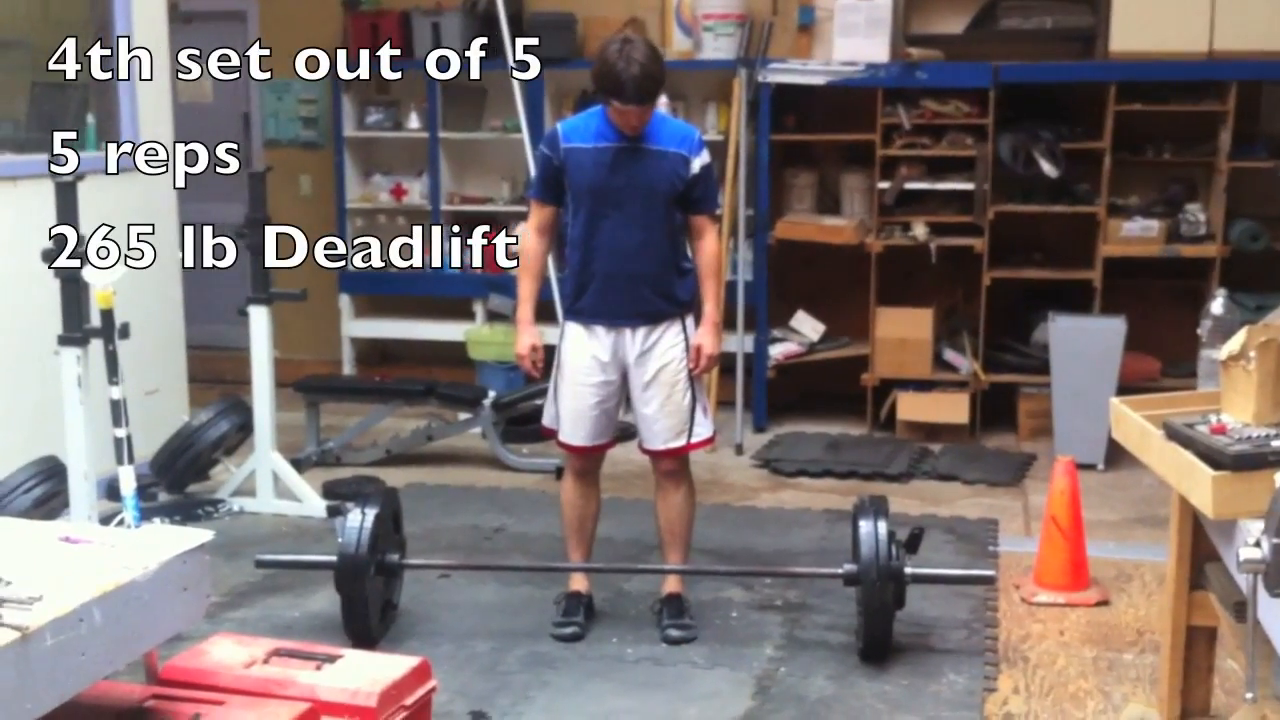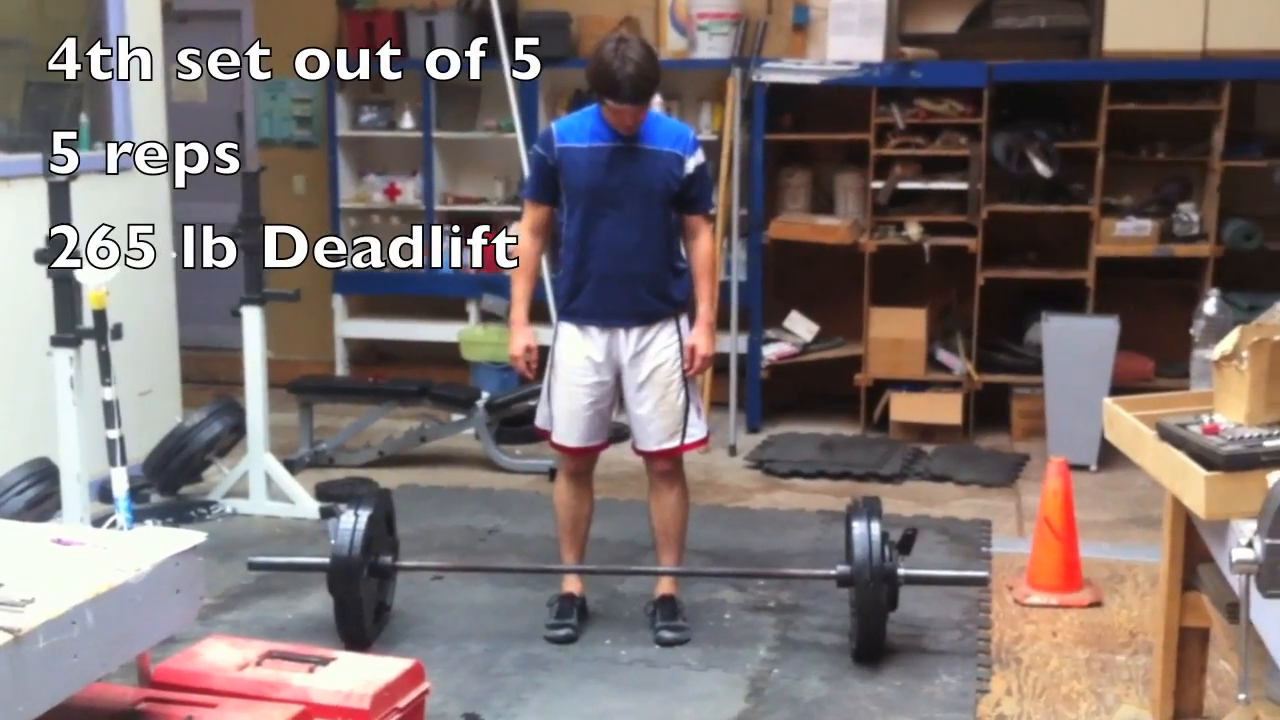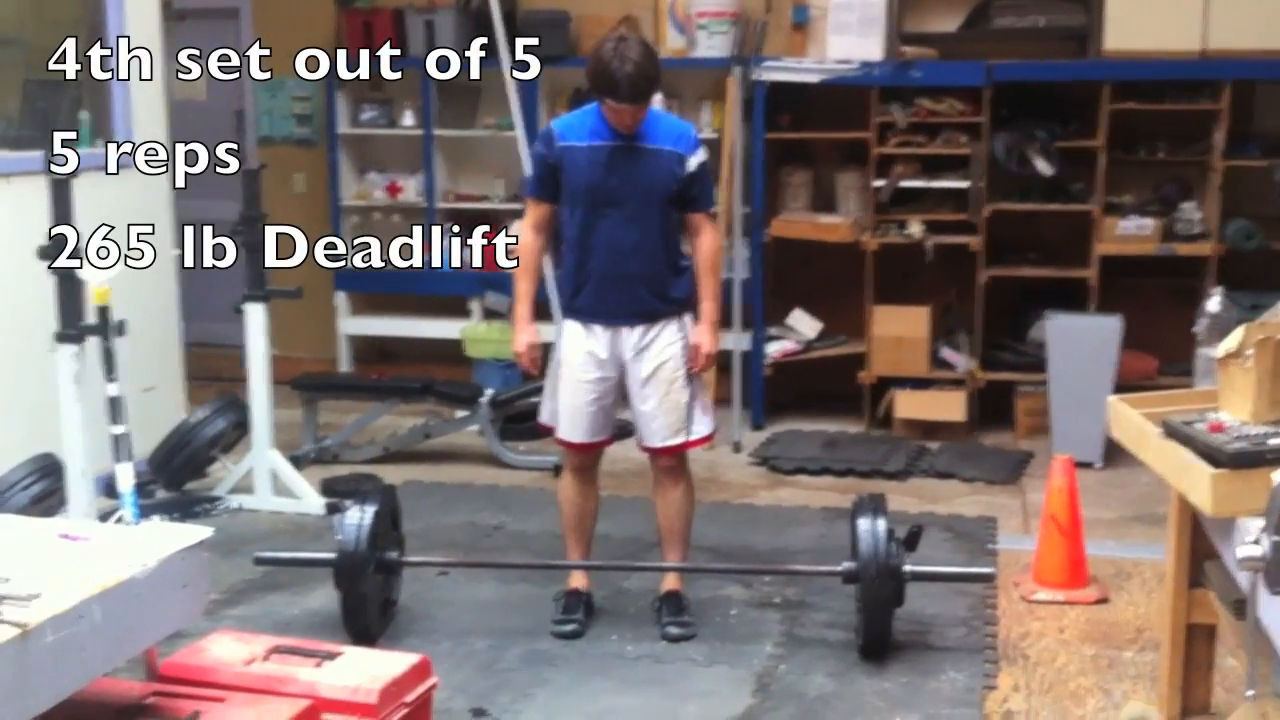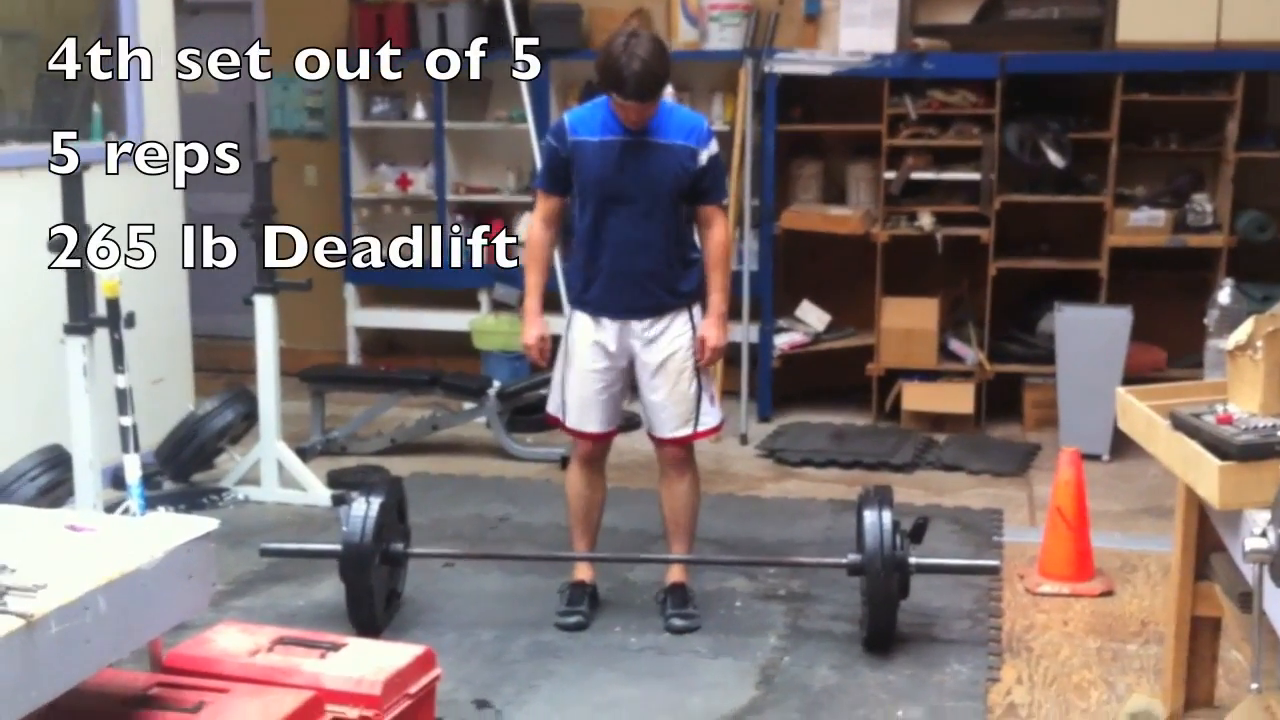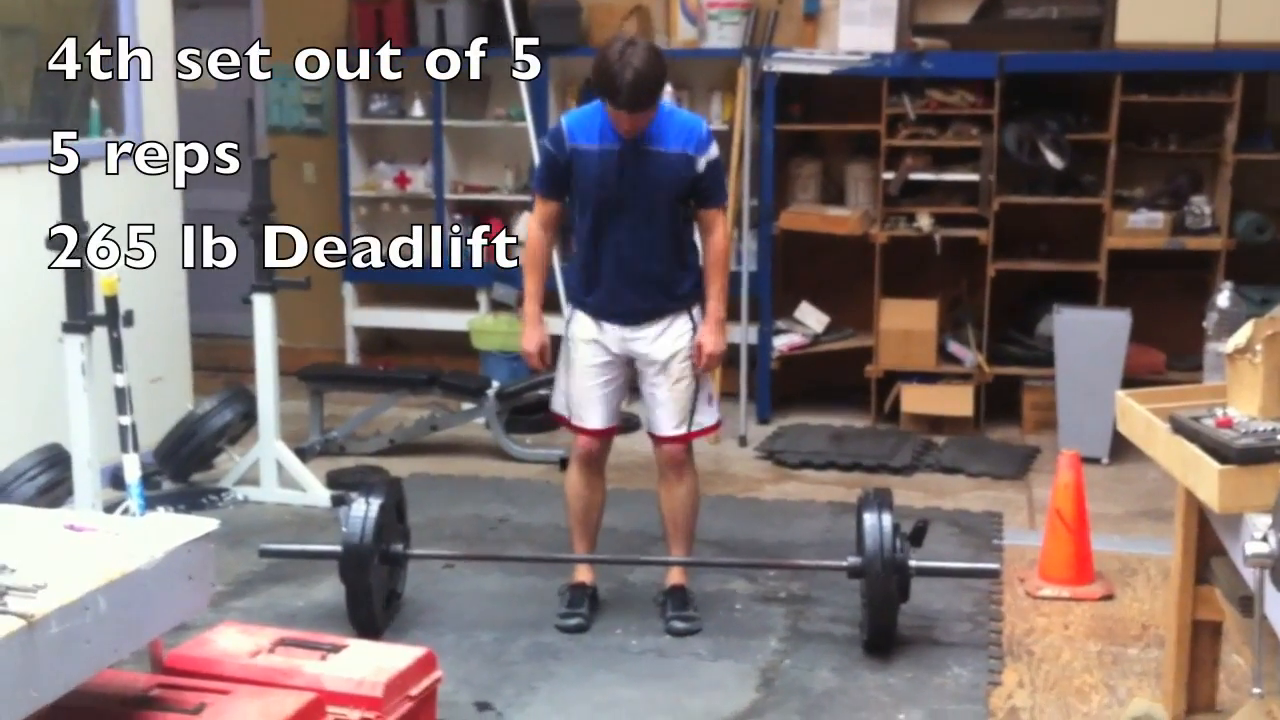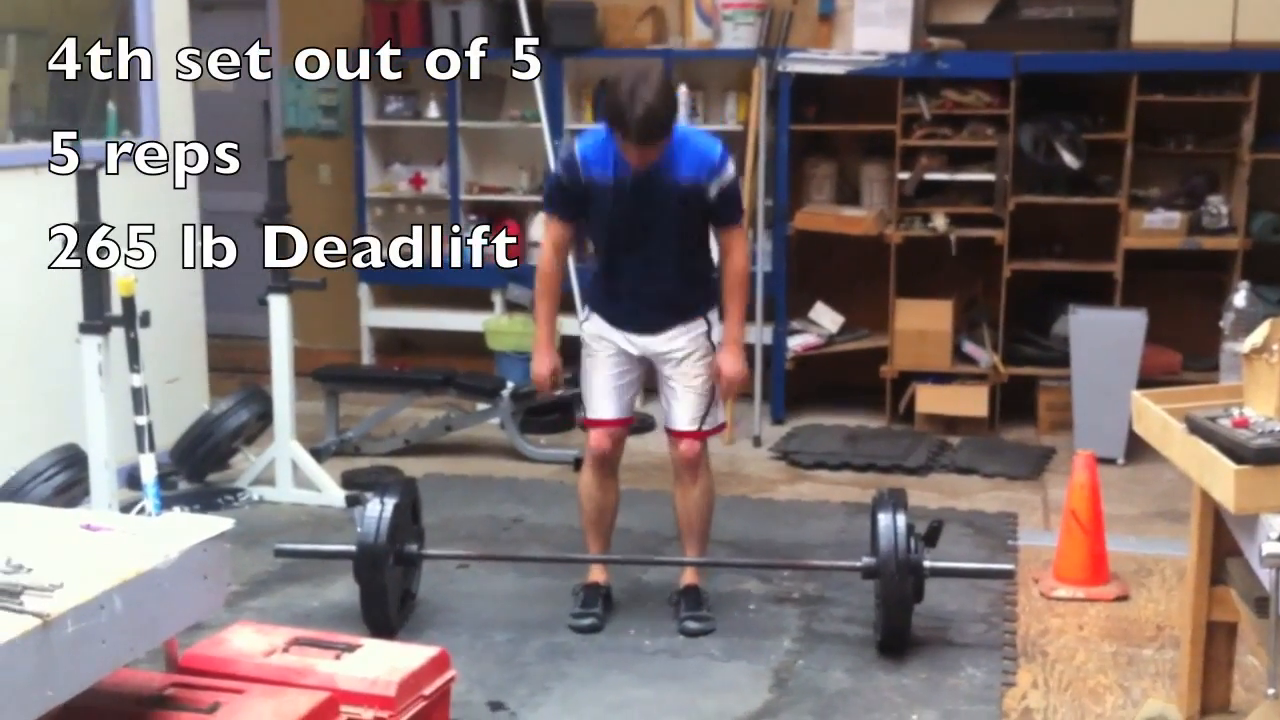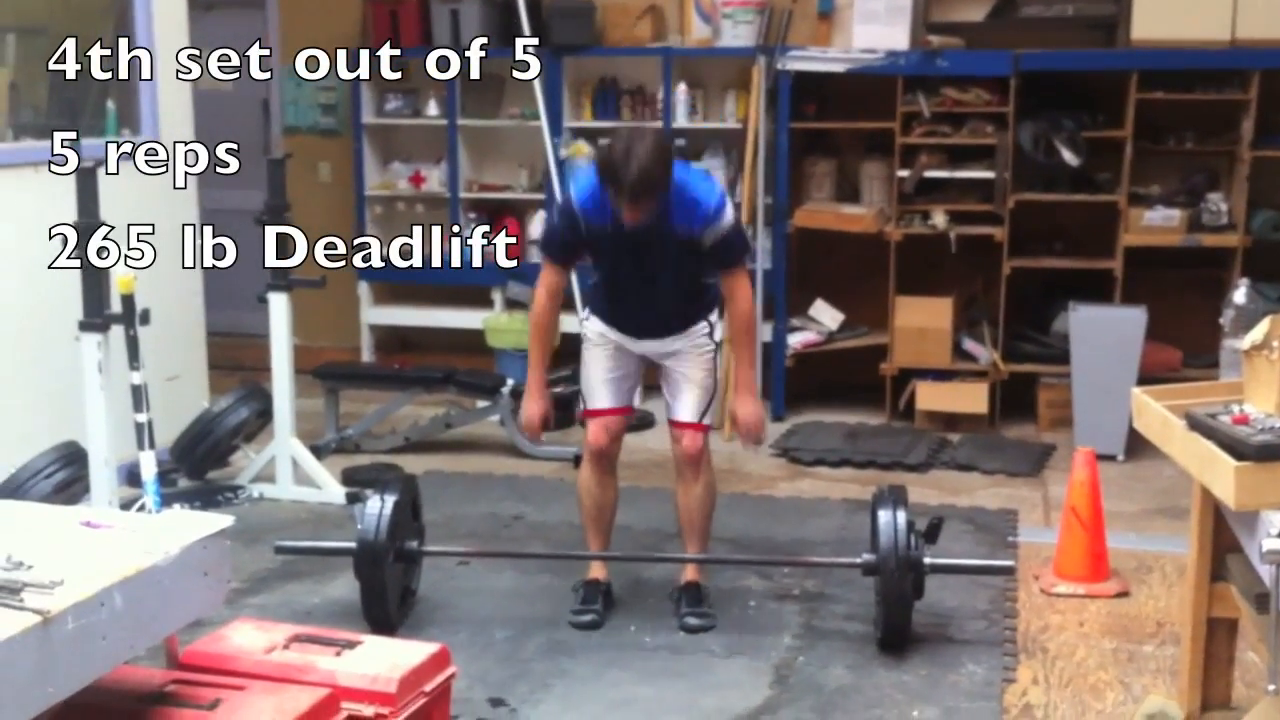
dt=0.1s
person 1, frame 1
left shoulder: (686, 145)
right shoulder: (564, 140)
left elbow: (704, 236)
right elbow: (538, 231)
left wrist: (711, 322)
right wrist: (525, 320)
left hip: (665, 328)
right hip: (586, 326)
left knee: (671, 461)
right knee: (581, 459)
left ankle: (673, 588)
right ankle: (577, 585)
person 1, frame 2
left shoulder: (681, 145)
right shoulder: (558, 140)
left elbow: (698, 235)
right elbow: (532, 231)
left wrist: (705, 322)
right wrist: (519, 320)
left hip: (658, 329)
right hip: (580, 327)
left knee: (665, 462)
right knee: (574, 460)
left ankle: (667, 589)
right ankle: (571, 587)
person 1, frame 3
left shoulder: (682, 142)
right shoulder: (559, 138)
left elbow: (703, 233)
right elbow: (534, 229)
left wrist: (708, 320)
right wrist: (522, 318)
left hip: (662, 326)
right hip: (583, 325)
left knee: (668, 459)
right knee: (578, 458)
left ankle: (672, 586)
right ankle: (576, 583)
person 1, frame 4
left shoulder: (694, 135)
right shoulder: (569, 132)
left elbow: (713, 225)
right elbow: (544, 222)
left wrist: (716, 314)
right wrist: (532, 310)
left hip: (671, 318)
right hip: (592, 316)
left knee: (675, 450)
right knee: (587, 448)
left ankle: (678, 577)
right ankle: (582, 574)
person 1, frame 5
left shoulder: (693, 137)
right shoulder: (568, 134)
left elbow: (715, 230)
right elbow: (541, 227)
left wrist: (714, 321)
right wrist: (532, 318)
left hip: (672, 320)
right hip: (592, 320)
left knee: (674, 452)
right knee: (587, 450)
left ankle: (677, 580)
right ankle: (582, 578)
person 1, frame 6
left shoulder: (708, 159)
right shoulder: (580, 157)
left elbow: (734, 249)
right elbow: (554, 248)
left wrist: (733, 343)
right wrist: (543, 343)
left hip: (687, 323)
right hip: (610, 321)
left knee: (689, 451)
right knee: (600, 448)
left ankle: (691, 581)
right ankle: (596, 577)
person 1, frame 7
left shoulder: (706, 201)
right shoulder: (580, 199)
left elbow: (738, 292)
right elbow: (550, 290)
left wrist: (744, 389)
right wrist: (536, 386)
left hip: (687, 326)
right hip: (611, 325)
left knee: (691, 449)
right knee: (599, 443)
left ankle: (692, 577)
right ankle: (596, 574)
